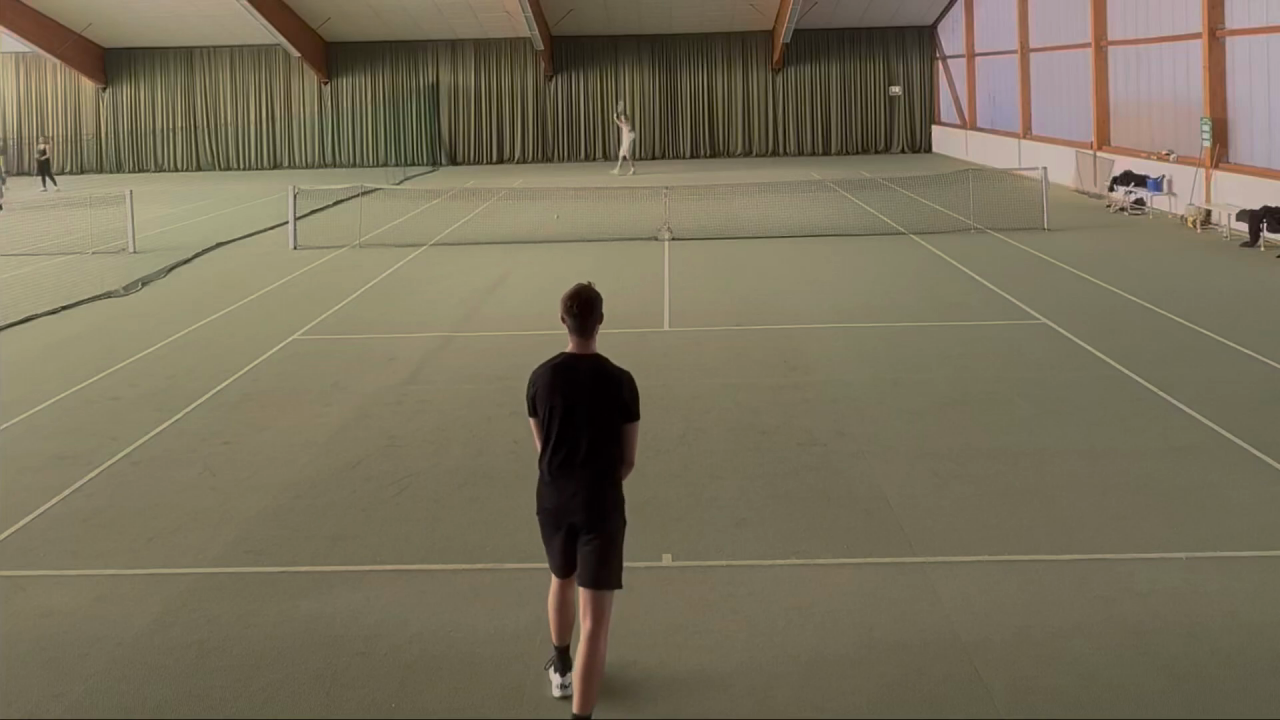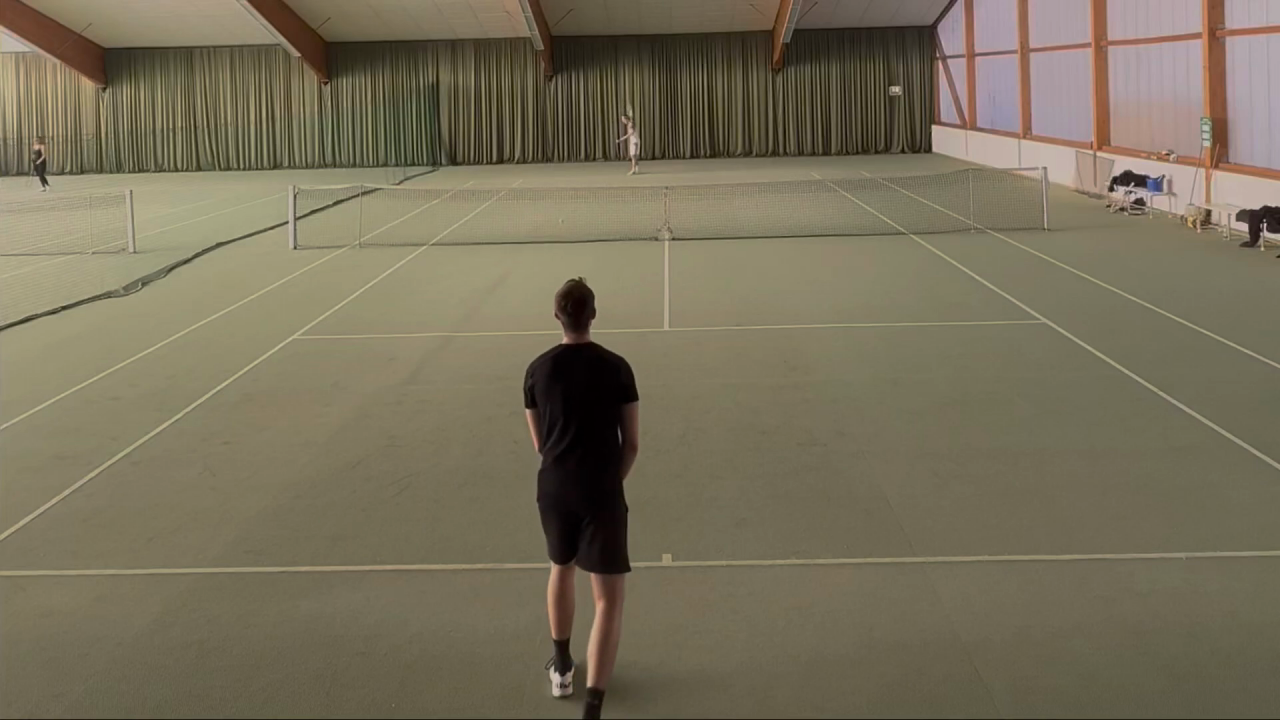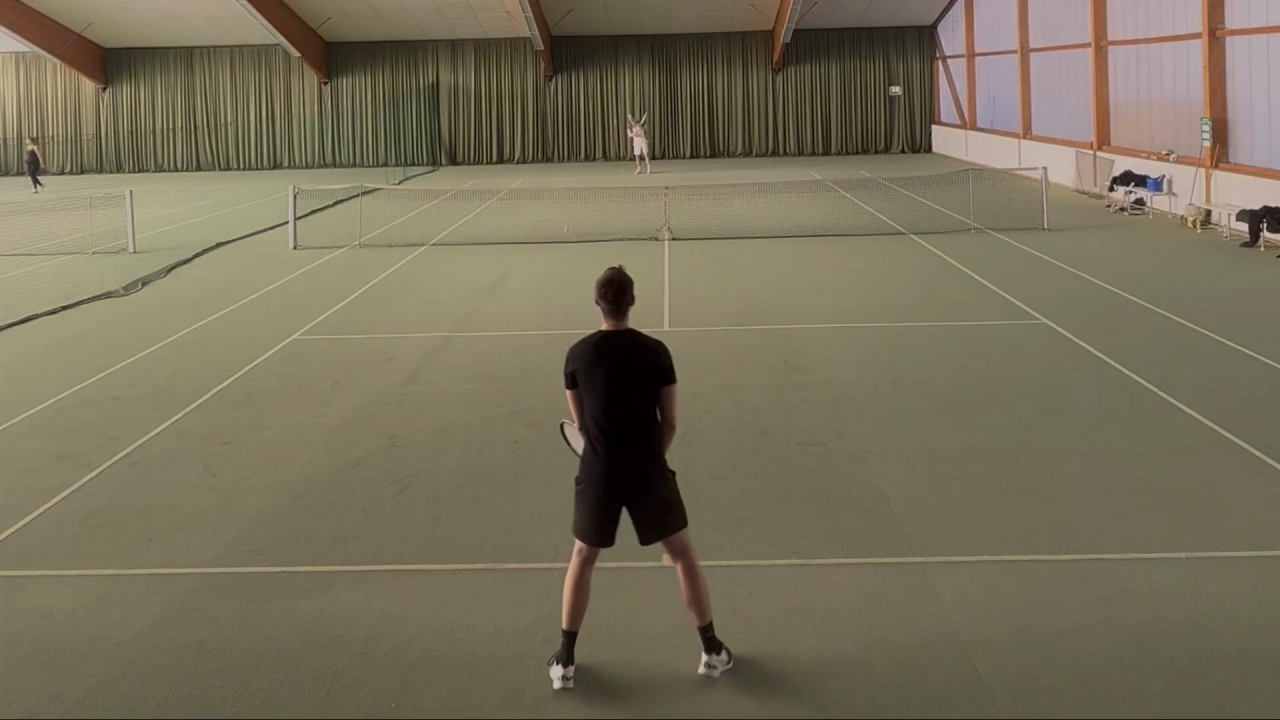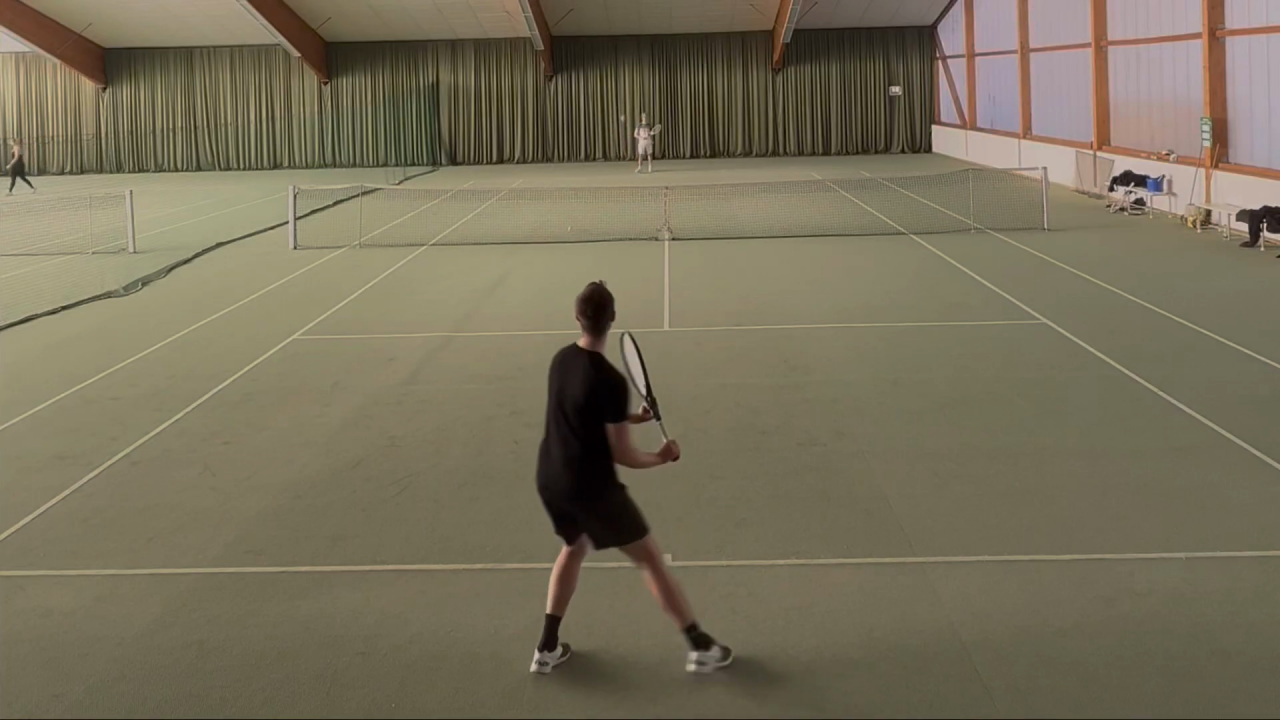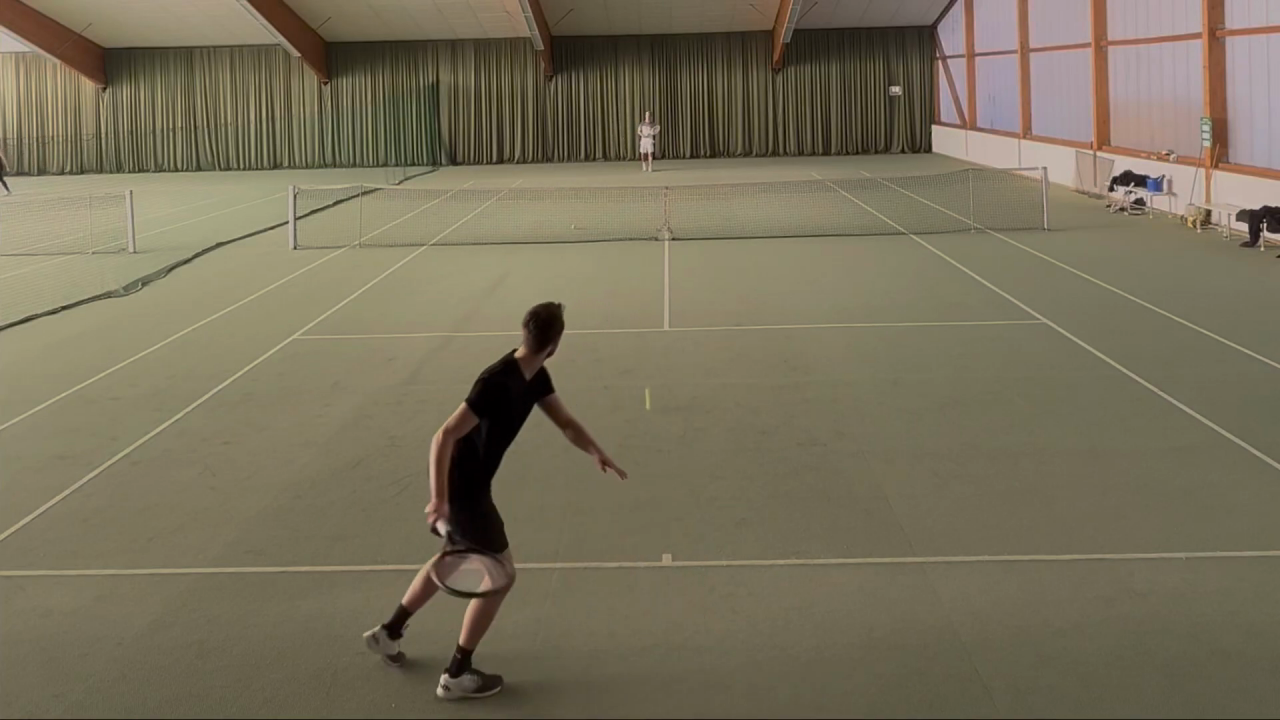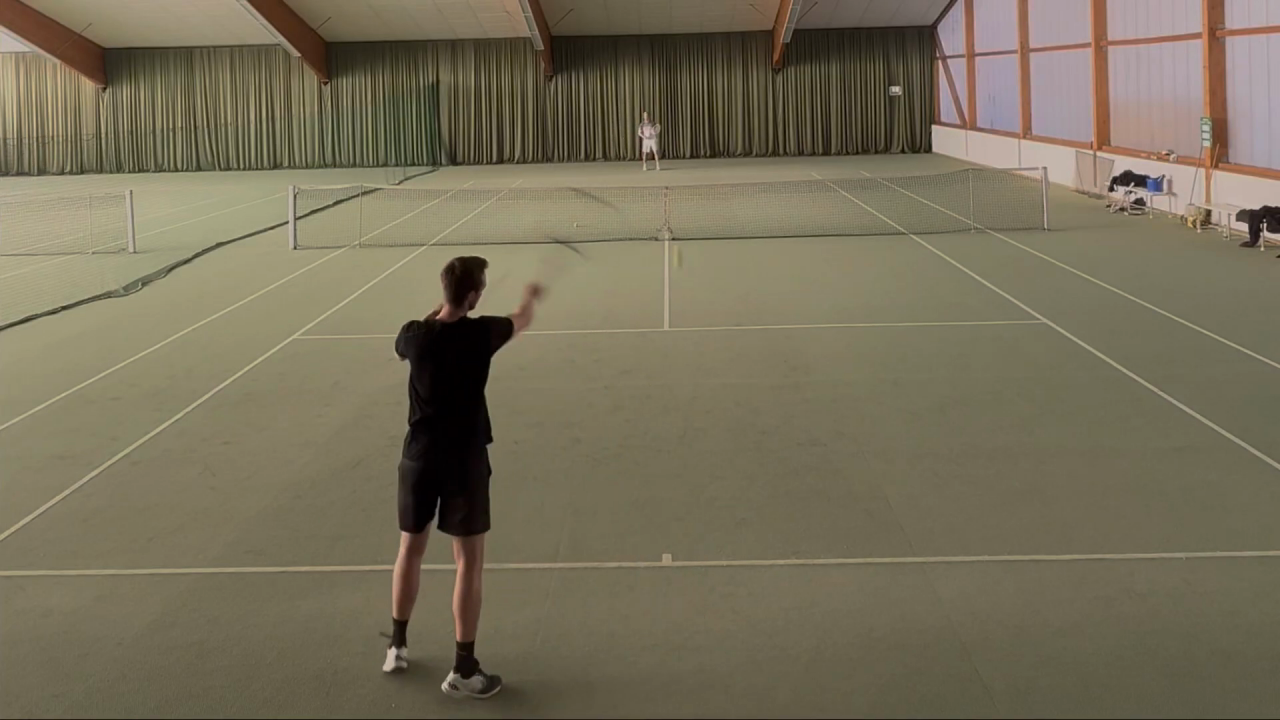
dt=0.5s
person 1, frame 1
left shoulder: (541, 377)
right shoulder: (620, 382)
left elbow: (542, 448)
right elbow: (628, 459)
left hip: (553, 501)
right hip: (600, 506)
left knee: (562, 580)
right knee: (595, 621)
left ankle: (561, 668)
person 1, frame 2
left shoulder: (538, 369)
right shoulder: (616, 368)
left elbow: (539, 442)
right elbow: (631, 443)
left hip: (554, 489)
right hip: (601, 491)
left knee: (561, 569)
right knee: (608, 601)
left ankle: (562, 666)
person 1, frame 3
left shoulder: (578, 355)
right shoulder: (655, 353)
left elbow: (579, 424)
right elbow: (670, 423)
left hip: (598, 475)
right hip: (647, 473)
left knee: (583, 559)
right knee: (684, 555)
left ankle: (563, 661)
right ankle: (711, 650)
person 1, frame 4
left shoulder: (561, 360)
right shoulder: (611, 381)
right elbow: (622, 455)
left wrist: (629, 418)
right wrist: (661, 456)
left hip: (550, 480)
right hip: (593, 484)
left knee: (572, 550)
right knee: (650, 559)
left ankle: (547, 646)
right ankle: (700, 647)
person 1, frame 5
left shoulder: (535, 375)
right shoulder: (498, 385)
left elbow: (565, 422)
right elbow: (443, 437)
left wrist: (601, 456)
right wrist: (438, 497)
left hip: (465, 479)
right hip: (461, 485)
left ankle: (388, 632)
right ankle: (457, 673)
person 1, frame 6
left shoulder: (414, 334)
right shoulder: (479, 332)
right elbow: (522, 319)
left wrist: (438, 315)
right wrist: (531, 295)
left hip: (419, 456)
right hip: (464, 460)
left knee: (411, 549)
right knee: (470, 562)
left ankle: (397, 646)
right ankle: (464, 669)
